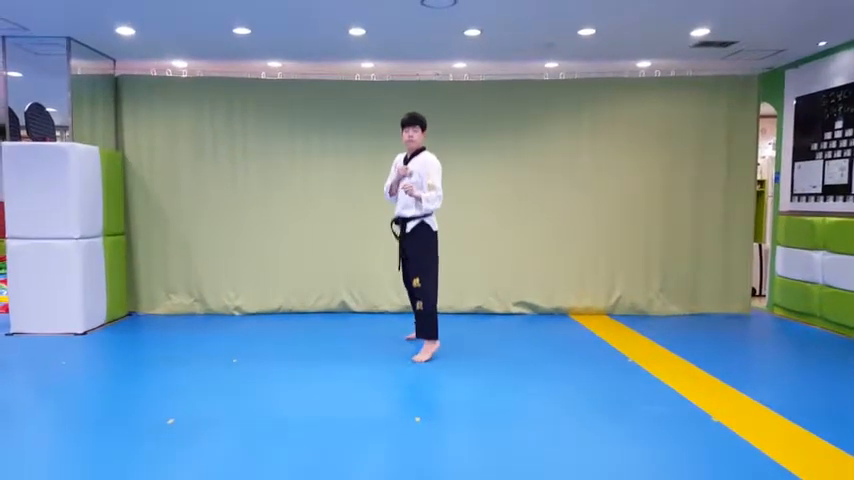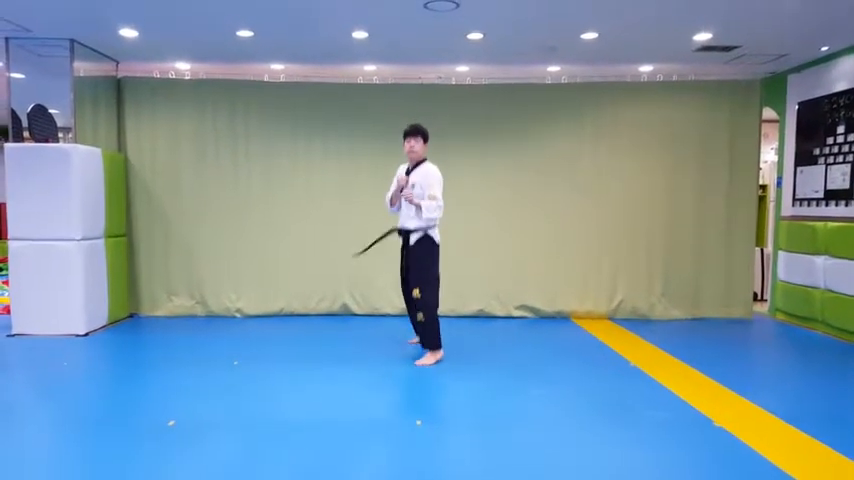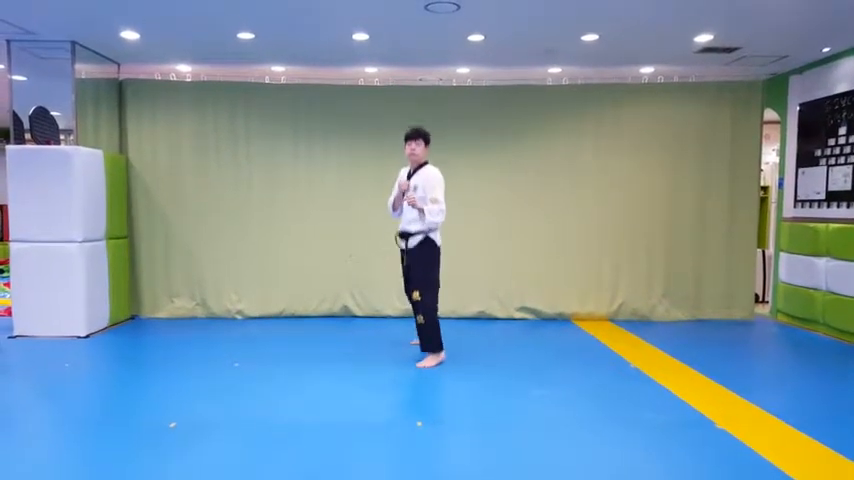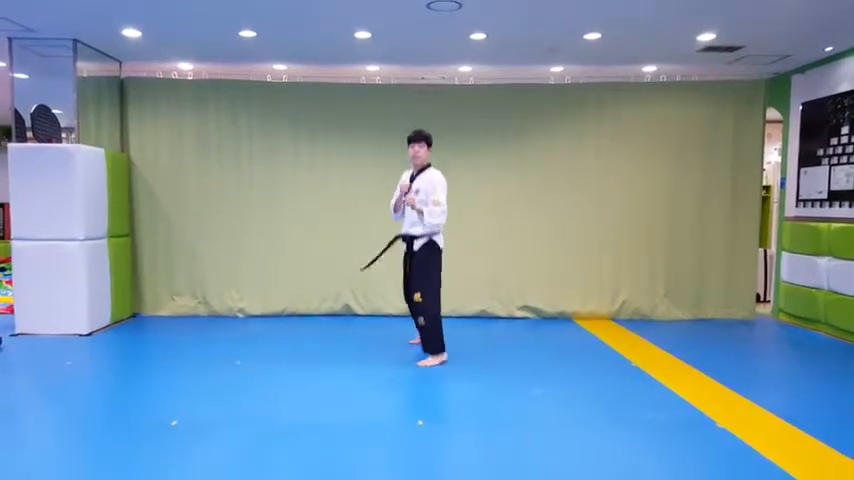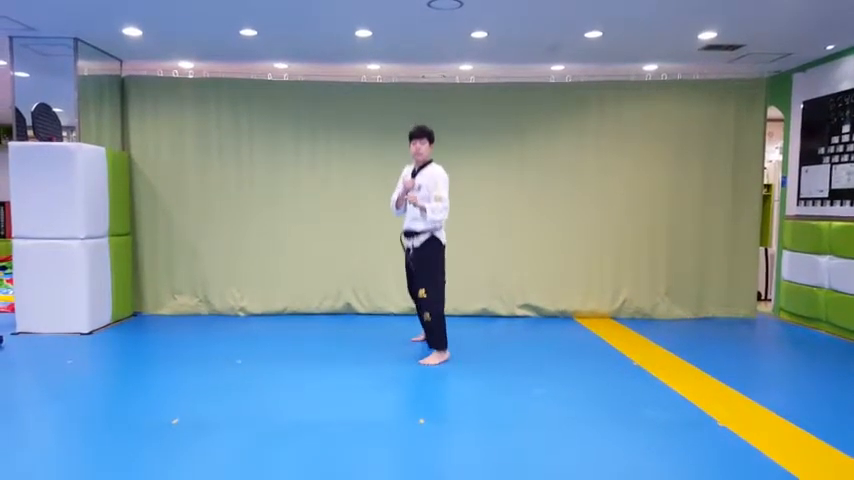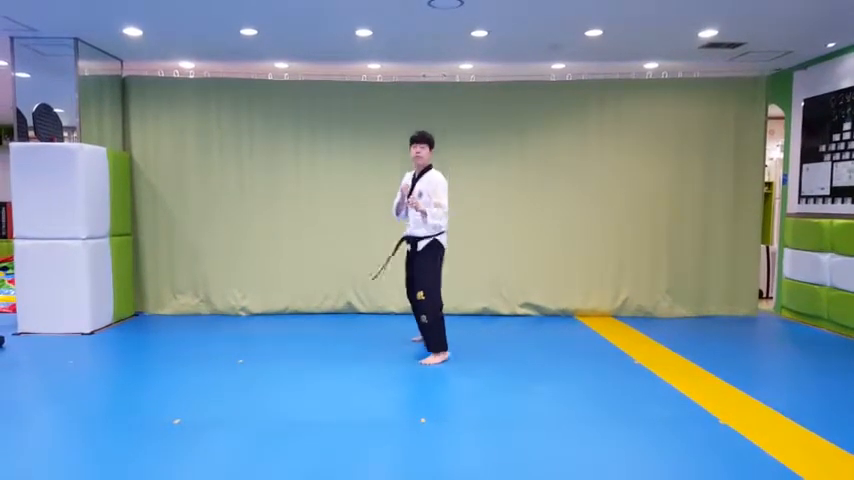
dt=0.4s
person 1, frame 1
left shoulder: (429, 161)
right shoulder: (399, 160)
left elbow: (436, 199)
right elbow: (390, 196)
left wrist: (416, 194)
right wrist: (396, 179)
left hip: (422, 227)
right hip: (405, 227)
left knee: (423, 281)
right knee: (411, 279)
left ankle: (431, 339)
right ankle: (422, 327)
person 1, frame 2
left shoulder: (431, 172)
right shoulder: (402, 171)
left elbow: (436, 208)
right elbow: (392, 206)
left wrist: (416, 202)
right wrist: (398, 189)
left hip: (425, 239)
right hip: (408, 239)
left knee: (424, 291)
right knee: (409, 288)
left ankle: (434, 348)
right ankle: (423, 333)
person 1, frame 3
left shoulder: (432, 175)
right shoulder: (404, 174)
left elbow: (439, 213)
right elbow: (394, 211)
left wrist: (420, 206)
right wrist: (399, 194)
left hip: (425, 242)
right hip: (408, 241)
left knee: (423, 294)
right knee: (414, 292)
left ankle: (436, 351)
right ankle: (426, 337)
person 1, frame 4
left shoulder: (435, 178)
right shoulder: (407, 176)
left elbow: (440, 215)
right elbow: (396, 214)
left wrist: (418, 207)
right wrist: (400, 196)
left hip: (428, 244)
right hip: (411, 244)
left knee: (425, 295)
right knee: (412, 293)
left ankle: (437, 351)
right ankle: (425, 333)
person 1, frame 5
left shoulder: (437, 173)
right shoulder: (407, 172)
left elbow: (442, 210)
right elbow: (396, 208)
left wrist: (421, 205)
right wrist: (403, 193)
left hip: (430, 240)
right hip: (412, 239)
left knee: (430, 291)
right knee: (416, 289)
left ankle: (440, 349)
right ankle: (429, 330)
person 1, frame 6
left shoulder: (436, 179)
right shoulder: (409, 178)
left elbow: (442, 216)
right elbow: (399, 215)
left wrist: (421, 209)
right wrist: (402, 198)
left hip: (431, 244)
right hip: (414, 244)
left knee: (428, 294)
right knee: (414, 292)
left ankle: (440, 350)
right ankle: (426, 332)
